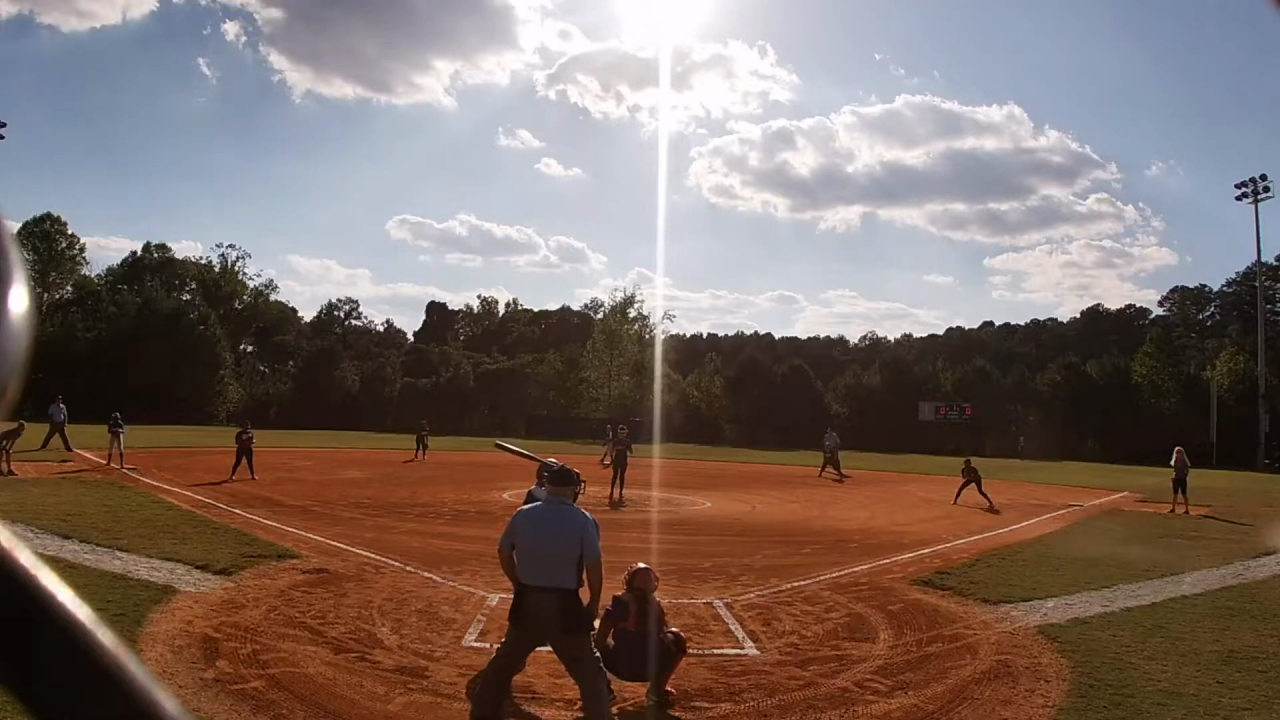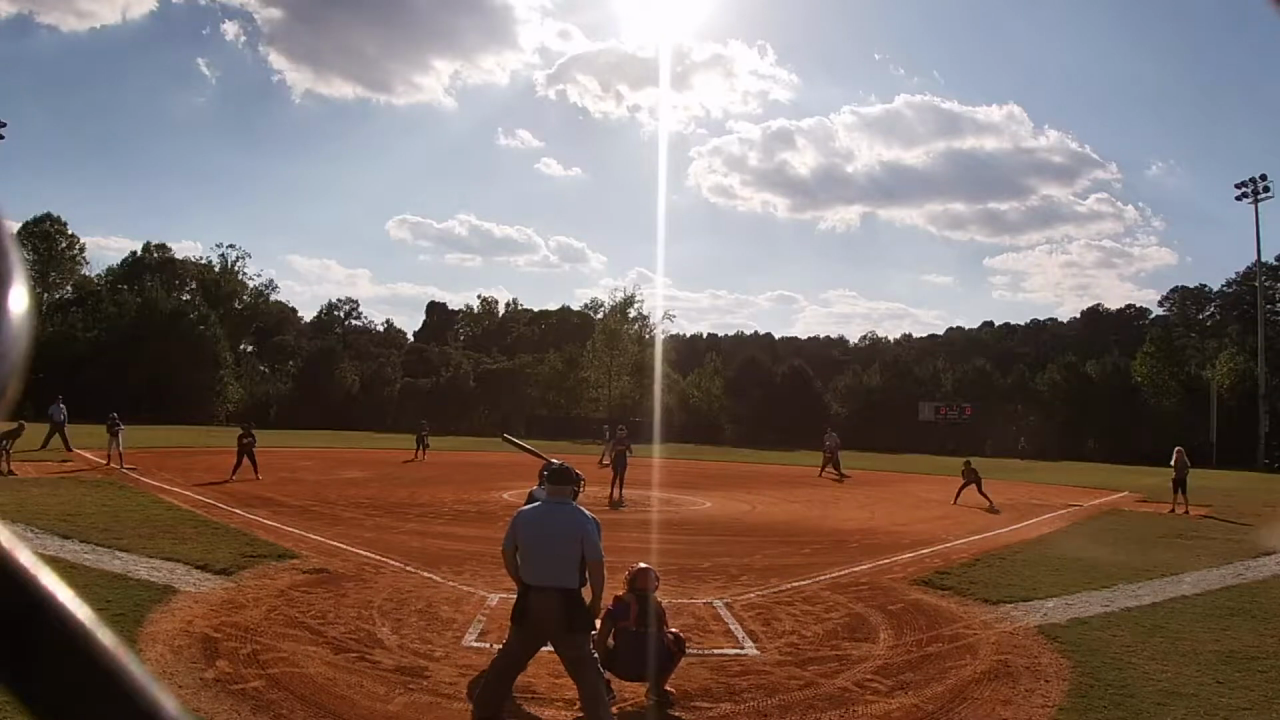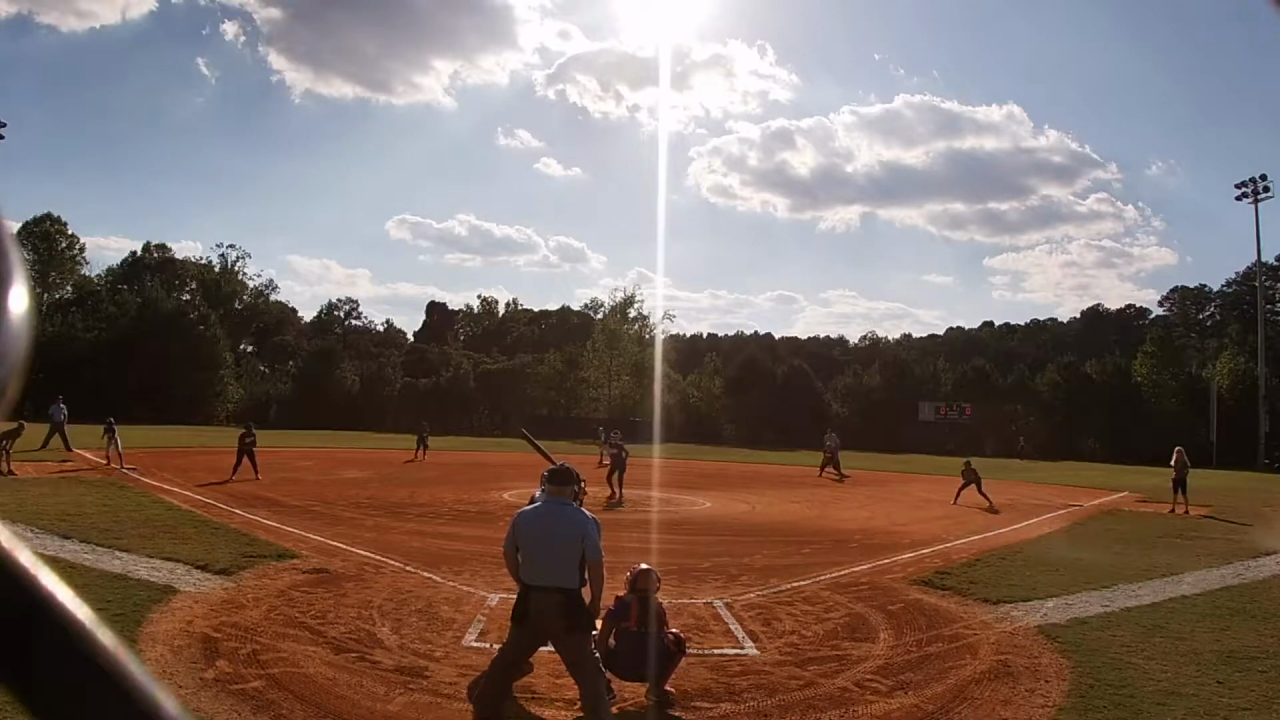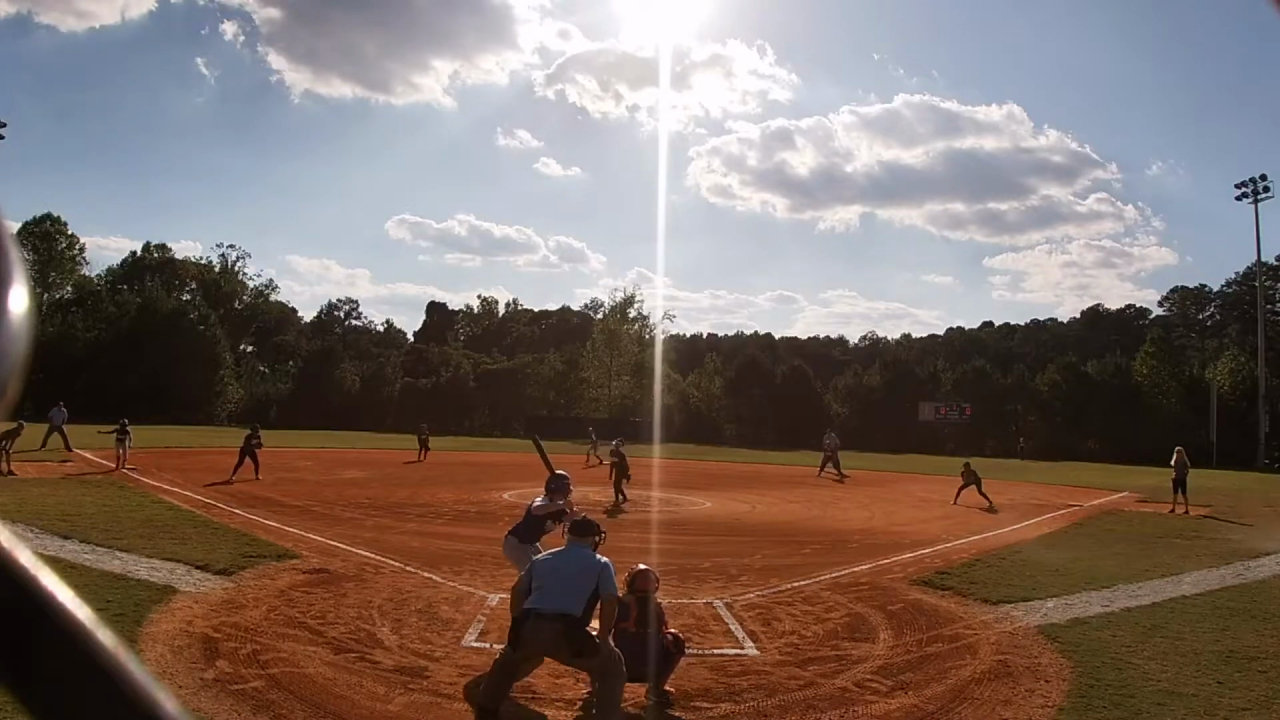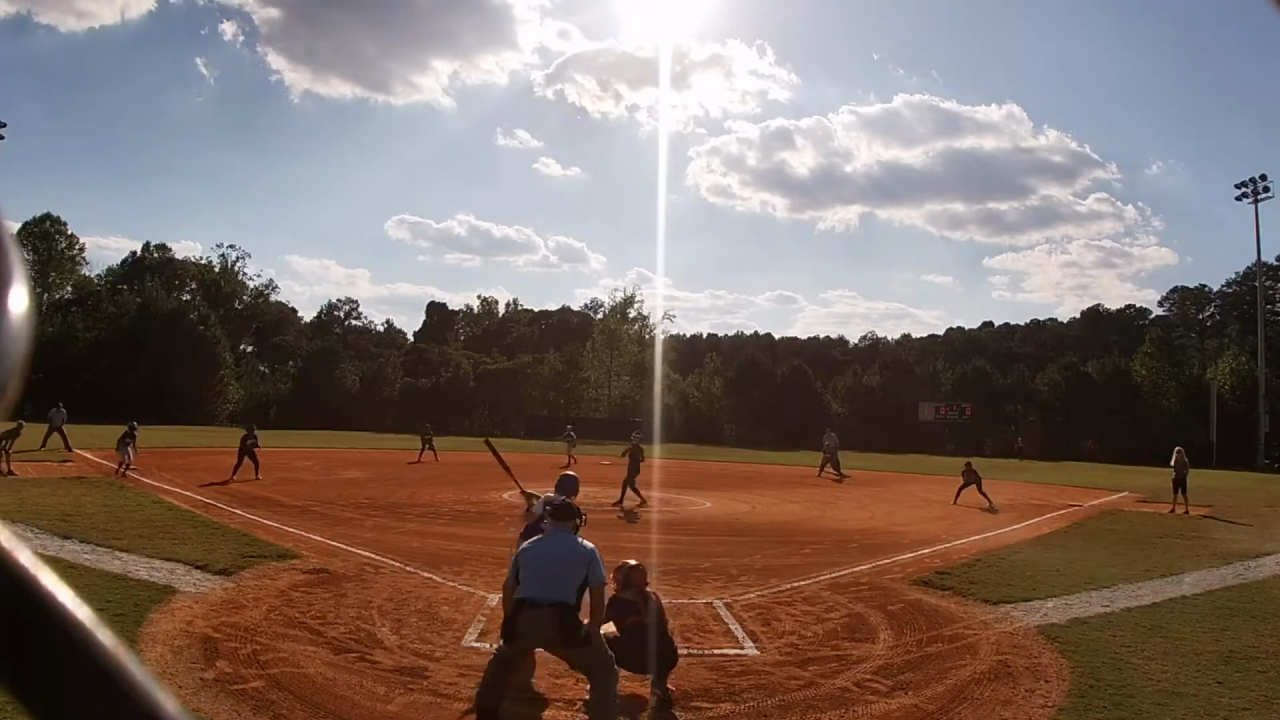
dt=0.7s
person 1, frame 1
left shoulder: (523, 515)
right shoulder: (583, 520)
left elbow: (504, 553)
right elbow: (594, 566)
right wrist: (594, 602)
left hip: (527, 600)
right hip: (564, 604)
left knee: (506, 659)
right knee: (588, 669)
person 1, frame 2
left shoulder: (523, 515)
right shoulder: (584, 520)
left elbow: (508, 555)
right elbow: (595, 565)
right wrist: (596, 601)
left hip: (529, 600)
right hip: (567, 603)
left knee: (508, 659)
right knee: (586, 669)
person 1, frame 3
left shoulder: (523, 516)
right shoulder: (585, 520)
left elbow: (509, 555)
right elbow: (595, 565)
right wrist: (595, 601)
left hip: (529, 601)
right hip: (567, 604)
left knee: (509, 658)
right knee: (587, 668)
person 1, frame 4
left shoulder: (542, 558)
right shoulder: (600, 563)
left elbow: (517, 593)
right elbow: (610, 602)
left wrist: (520, 630)
right wrist: (603, 638)
left hip: (528, 629)
right hip: (565, 632)
left knee: (509, 659)
right knee: (611, 665)
person 1, frame 5
left shoulder: (528, 547)
right shoulder: (586, 549)
left elbow: (509, 589)
right elbow: (597, 593)
left wrist: (512, 624)
right wrist: (594, 631)
left hip: (522, 619)
right hip: (560, 621)
left knee: (503, 659)
right knee: (603, 669)
